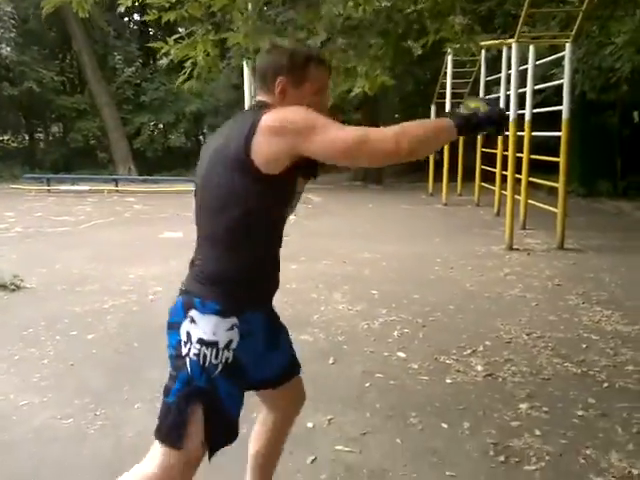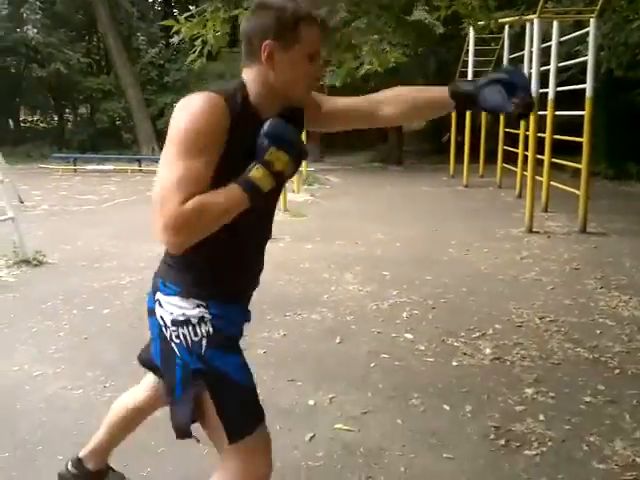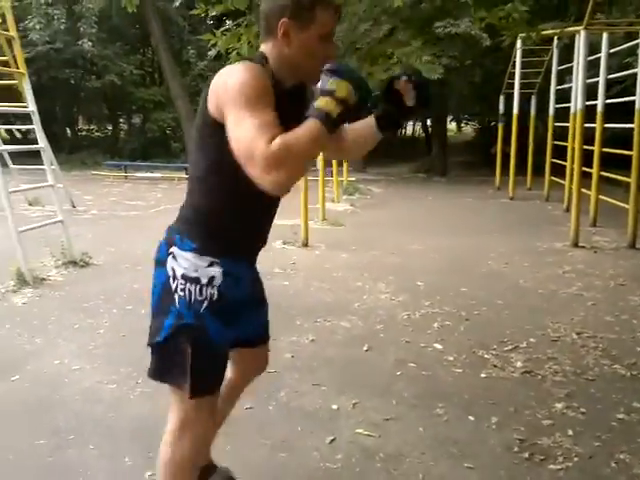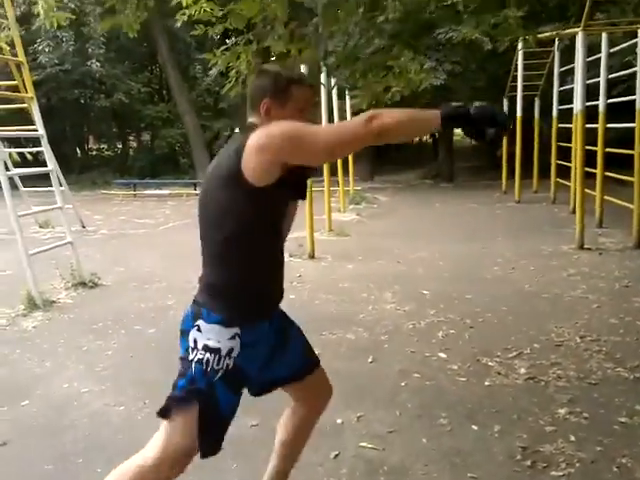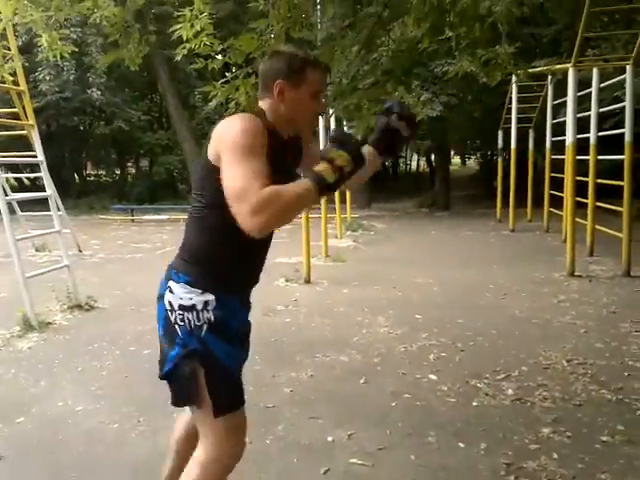
dt=0.3s
person 1, frame 1
left shoulder: (233, 135)
right shoulder: (283, 126)
right elbow: (388, 146)
left wrist: (298, 168)
right wrist: (467, 122)
left hip: (248, 311)
right hip: (216, 319)
left knee: (287, 399)
person 1, frame 2
left shoulder: (293, 108)
right shoulder: (205, 111)
left elbow: (380, 107)
right elbow: (174, 229)
left wrist: (466, 95)
right wrist: (262, 175)
left hip: (221, 303)
right hip: (190, 307)
left knee: (163, 385)
person 1, frame 3
left shoulder: (291, 90)
right shoulder: (242, 80)
left elbow: (346, 146)
right elbow: (274, 173)
left wrist: (387, 113)
right wrist: (331, 106)
left hip: (236, 264)
right hip: (199, 265)
left knee: (251, 363)
right knee: (193, 417)
person 1, frame 4
left shoulder: (251, 158)
right shoulder: (268, 142)
right elbow: (370, 125)
left wrist: (294, 185)
right wrist: (452, 114)
left hip: (261, 319)
right hip: (222, 330)
left knee: (314, 393)
person 1, frame 5
left shoulder: (289, 142)
right shoulder: (240, 130)
left elbow: (348, 182)
right elbow: (257, 218)
left wrist: (380, 144)
right wrist: (324, 175)
left hip: (228, 296)
right hip: (196, 298)
left knee: (212, 414)
right knee: (225, 441)
